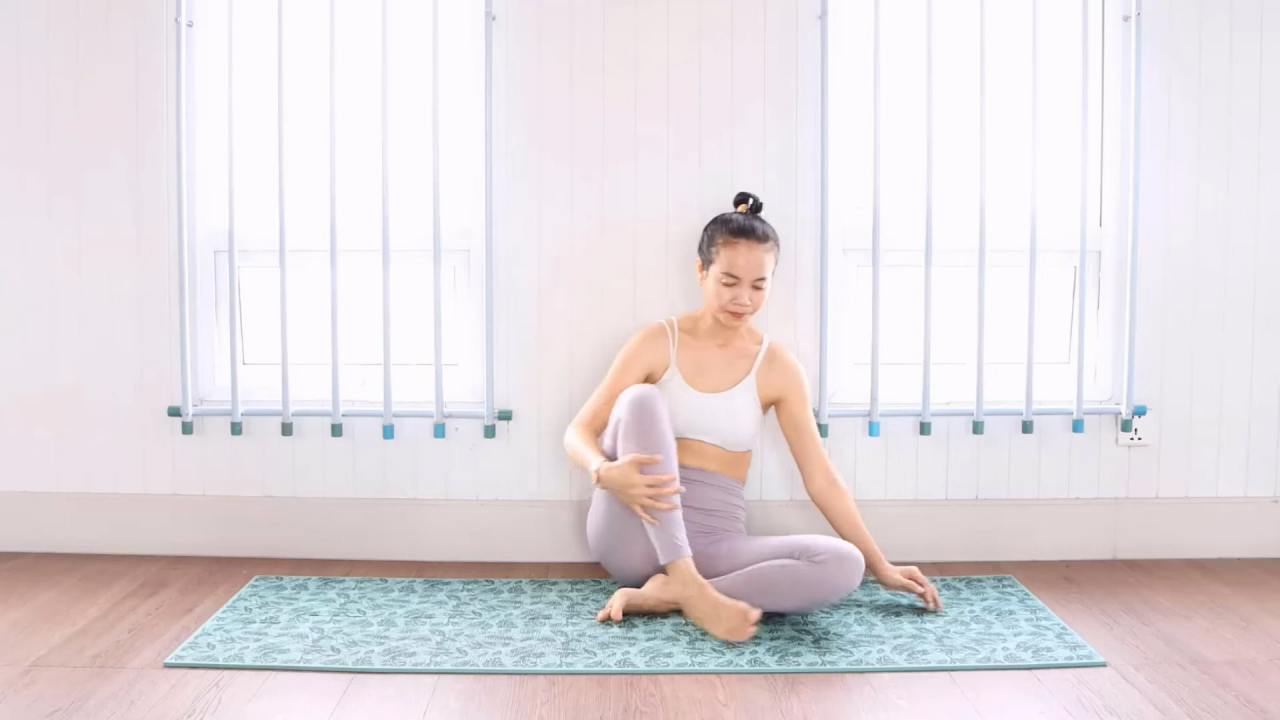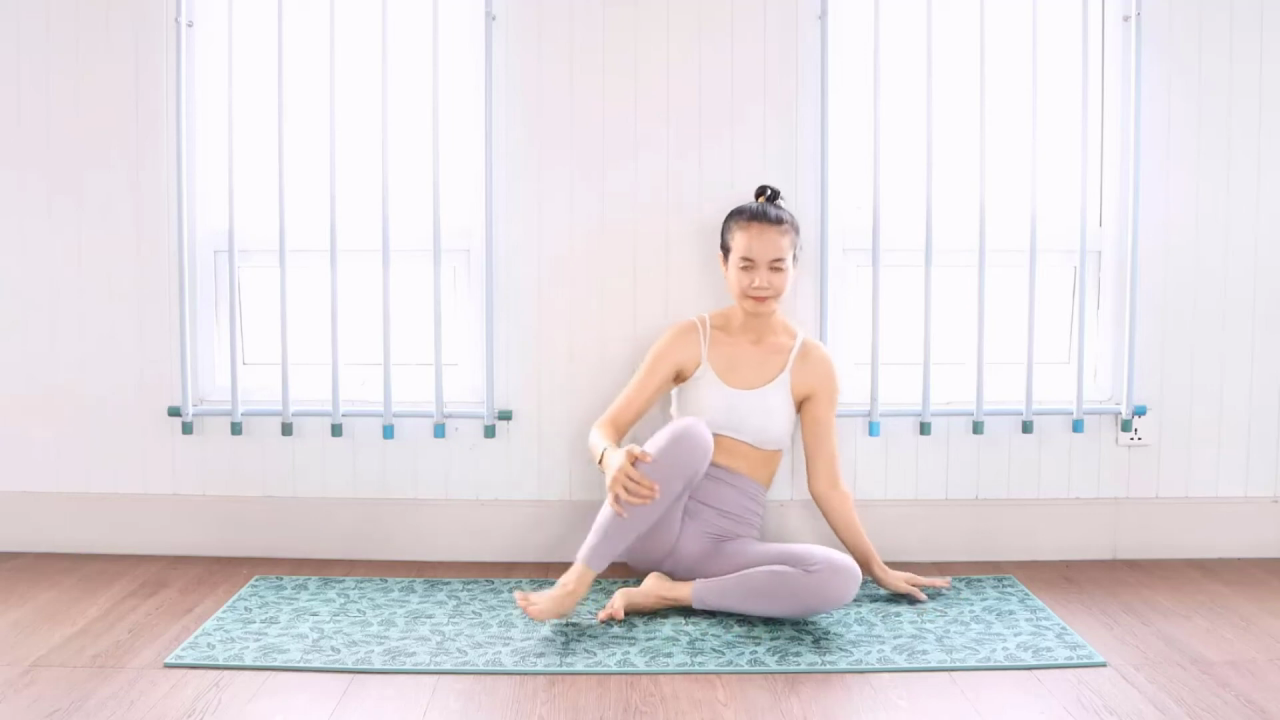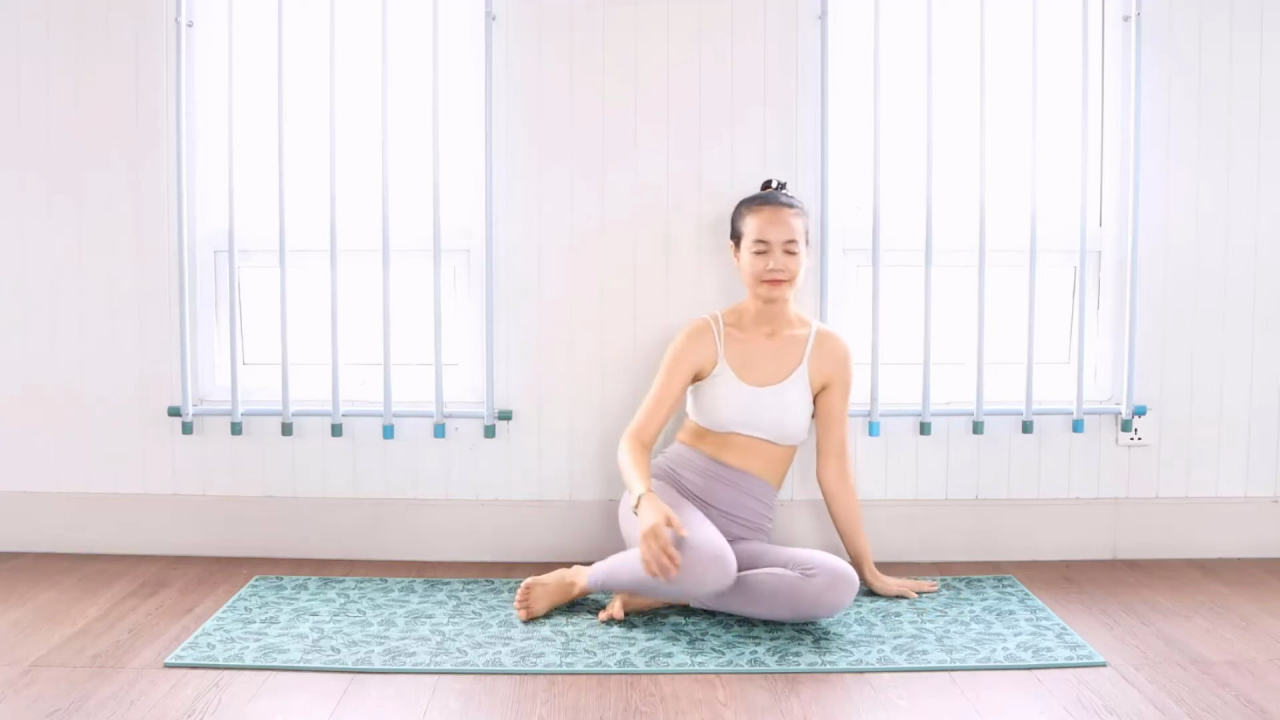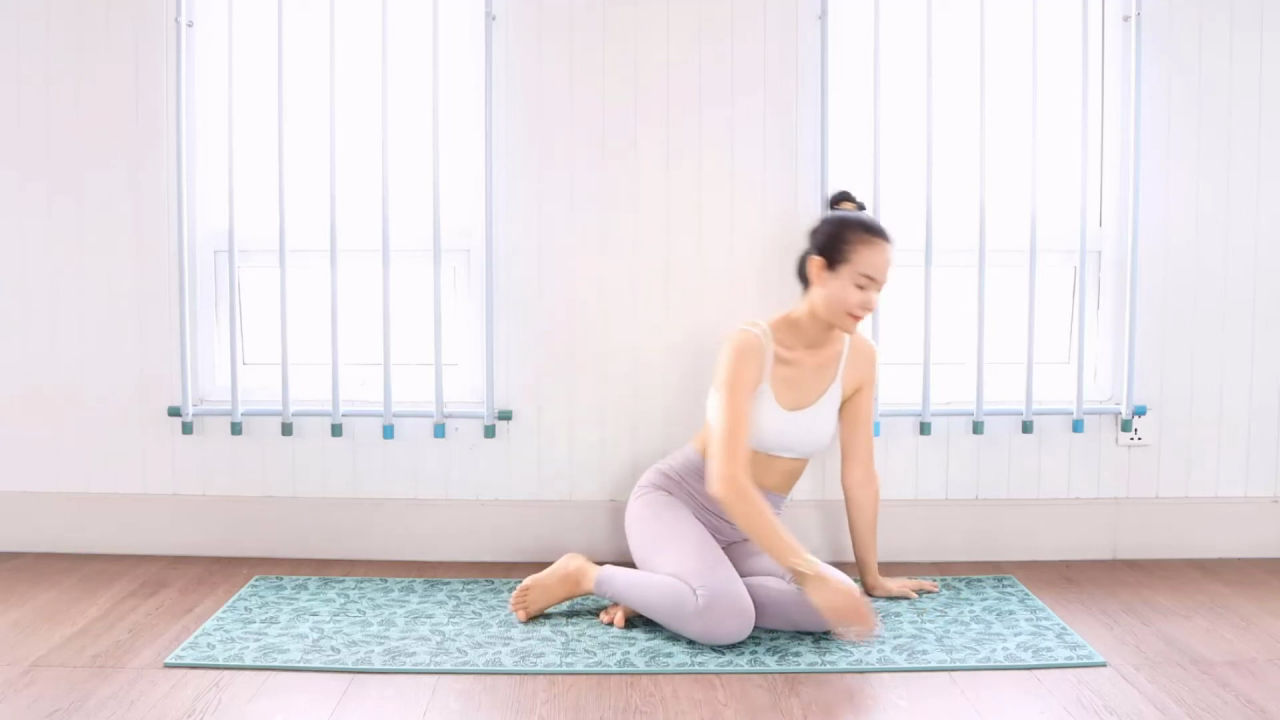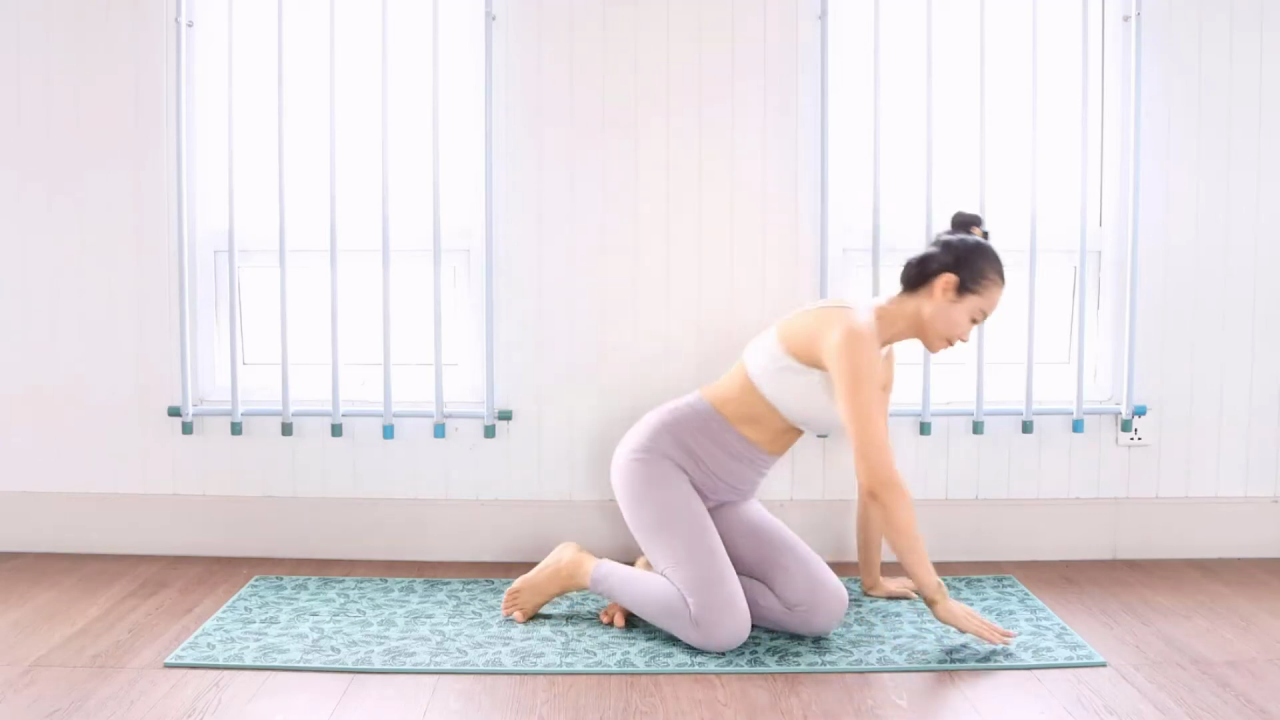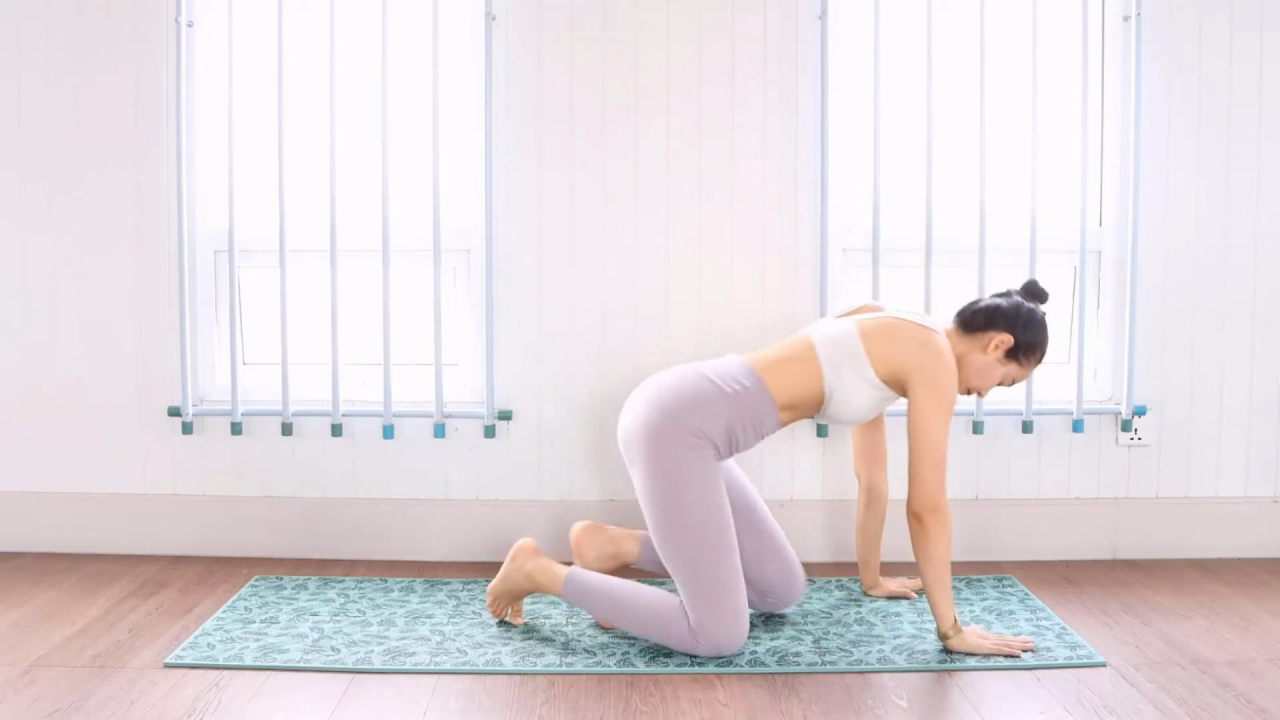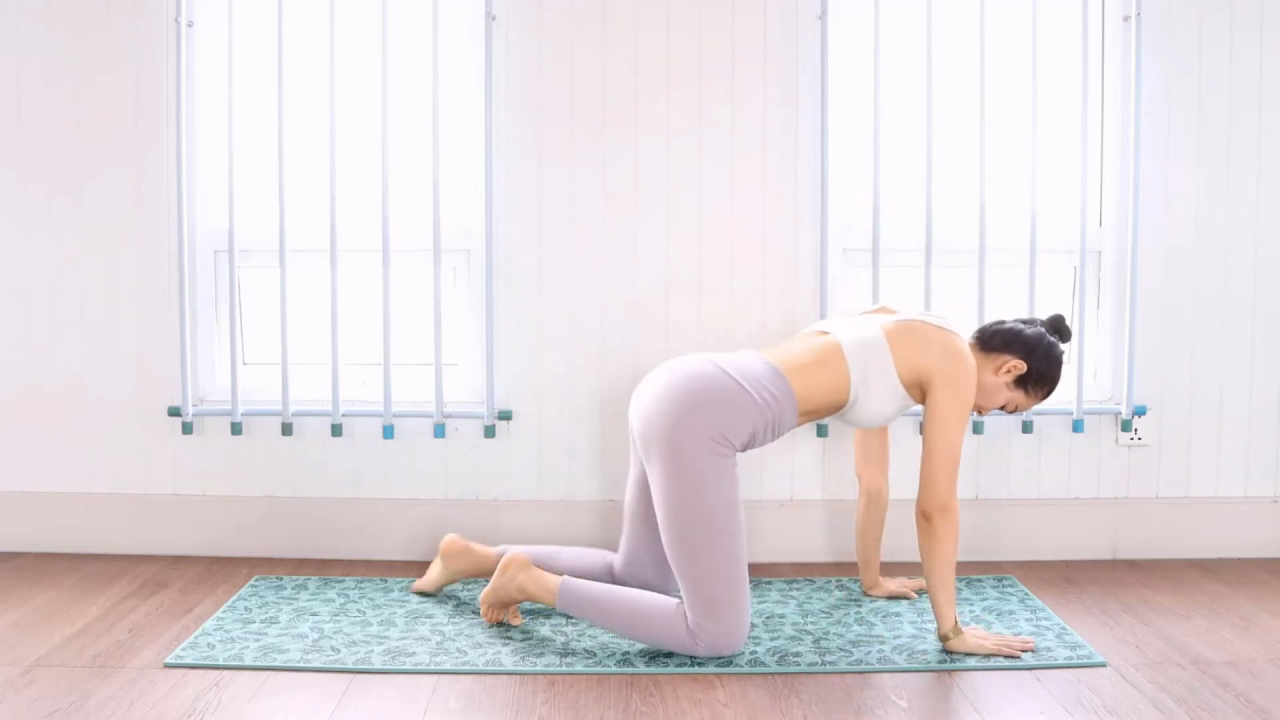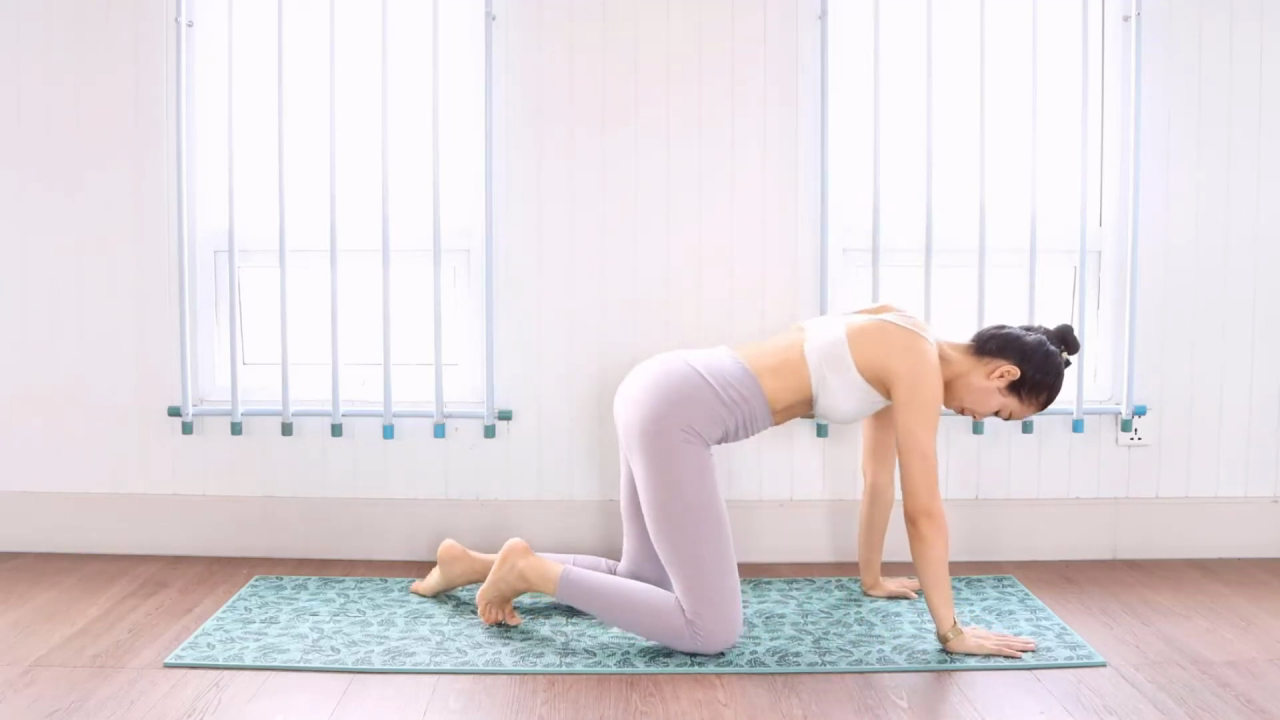
dt=0.4s
person 1, frame 1
left shoulder: (778, 367)
right shoulder: (656, 343)
left elbow: (822, 479)
right elbow: (578, 432)
left wrist: (881, 566)
right wrist: (606, 473)
left hip: (714, 541)
right hip: (632, 533)
left knee: (845, 565)
right knee: (640, 400)
left ankle: (668, 593)
right ankle: (694, 589)
person 1, frame 2
left shoulder: (812, 364)
right shoulder: (689, 341)
left elbow: (828, 485)
right elbow: (605, 426)
left wrist: (877, 568)
right wrist: (611, 456)
left hip: (724, 545)
right hip: (661, 519)
left knee: (840, 578)
right knee: (690, 434)
left ankle: (670, 592)
right ankle: (576, 582)
person 1, frame 3
left shoulder: (828, 353)
right shoulder: (703, 337)
left elbow: (834, 473)
right elbow: (635, 439)
left wrist: (869, 571)
right wrist: (646, 502)
left hip: (741, 538)
right hip: (673, 500)
left knee: (838, 585)
right knee: (705, 559)
left ankle: (663, 591)
right ankle: (578, 580)
person 1, frame 4
left shoulder: (858, 359)
right shoulder: (748, 348)
left elbow: (860, 476)
right elbow: (726, 480)
left wrist: (871, 577)
right wrist: (812, 575)
left hip: (745, 535)
right hip: (671, 502)
left knee: (836, 603)
right knee: (725, 618)
left ankle: (652, 592)
right ankle: (587, 575)
person 1, frame 5
left shoulder: (882, 356)
right shoulder: (850, 332)
left elbow: (876, 481)
right elbow: (880, 485)
left wrist: (872, 576)
right wrist: (938, 597)
left hip: (726, 494)
right hip: (657, 461)
left knee: (825, 610)
right knee: (723, 630)
left ankle: (670, 577)
right ankle: (580, 568)
person 1, frame 6
left shoulder: (889, 345)
right shoulder: (933, 355)
left elbow: (872, 478)
right elbow: (926, 507)
left wrist: (872, 577)
right wrist: (951, 627)
left hip: (684, 420)
right hip: (675, 425)
left knee: (783, 589)
right knee: (721, 636)
left ankle: (617, 545)
right ankle: (541, 571)
person 1, frame 7
left shoulder: (897, 345)
right shoulder: (953, 361)
left elbow: (872, 478)
right elbow: (936, 508)
left wrist: (872, 579)
right wrist: (951, 629)
left hip: (677, 391)
right hip: (696, 419)
left knee: (639, 575)
right knee: (718, 636)
left ankle: (472, 556)
right ankle: (529, 582)
person 1, frame 8
left shoulder: (897, 348)
right shoulder: (920, 363)
left elbow: (878, 476)
right elbow: (924, 510)
left wrist: (872, 578)
right wrist: (951, 630)
left hip: (660, 391)
right hip: (674, 415)
left knee: (650, 585)
right knee: (712, 630)
left ankle: (472, 563)
right ankle: (531, 571)
